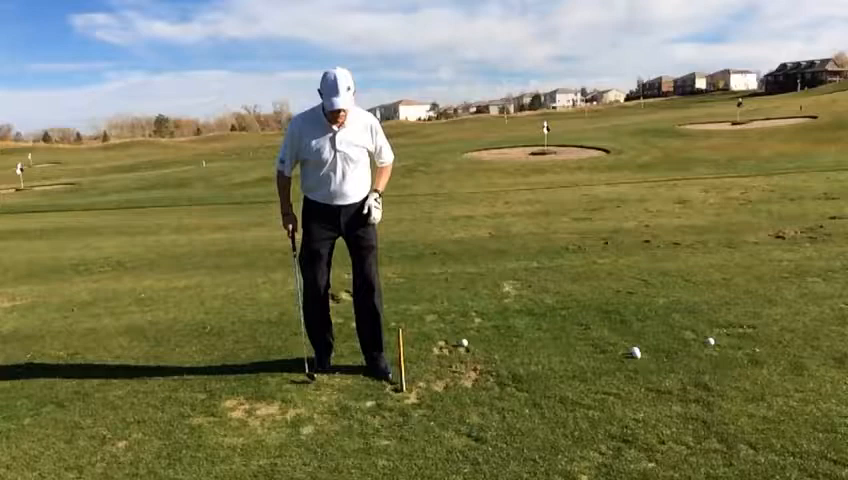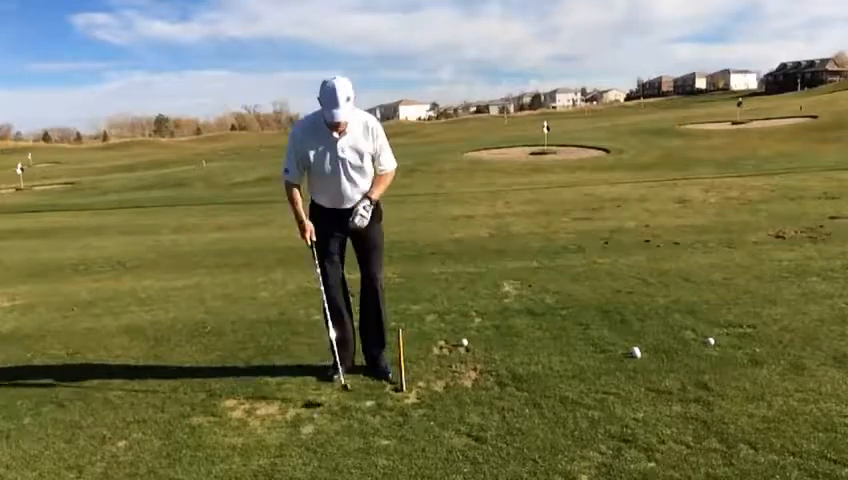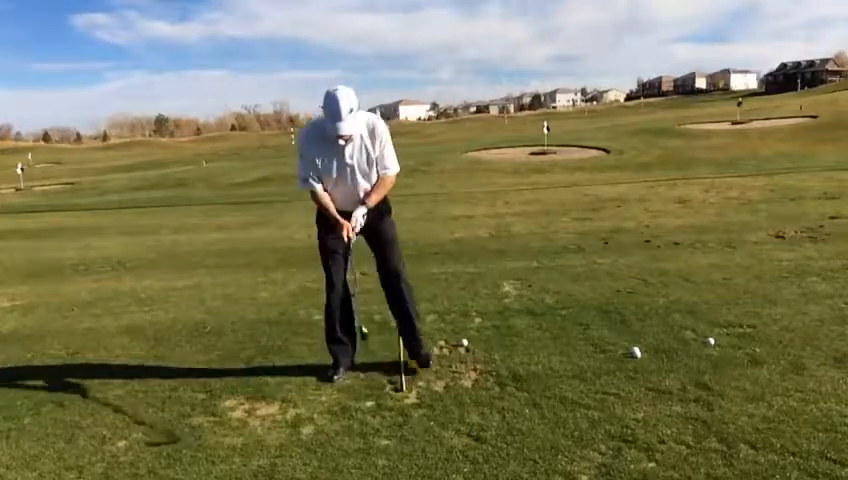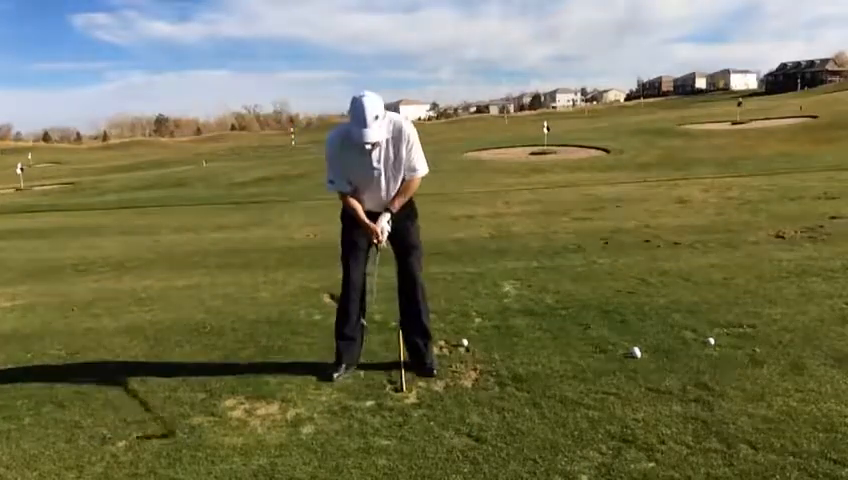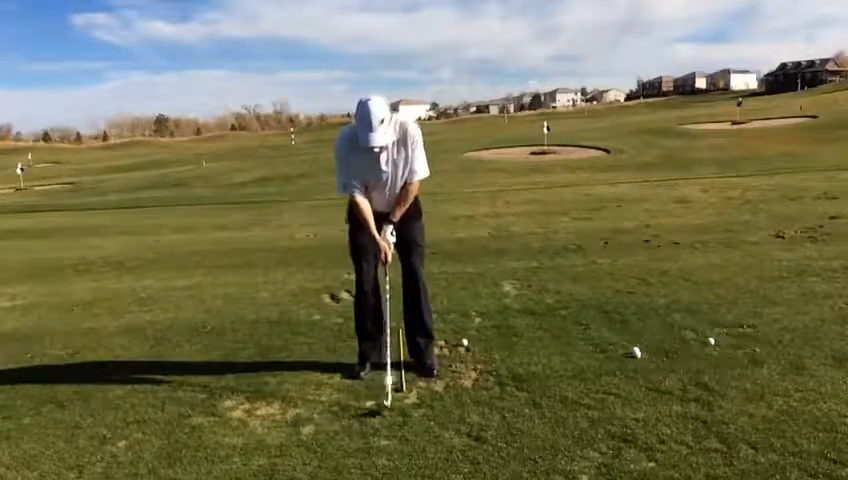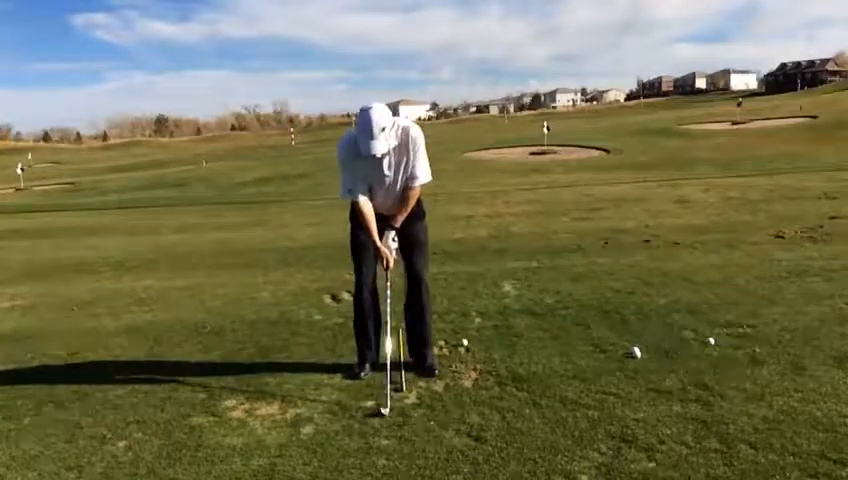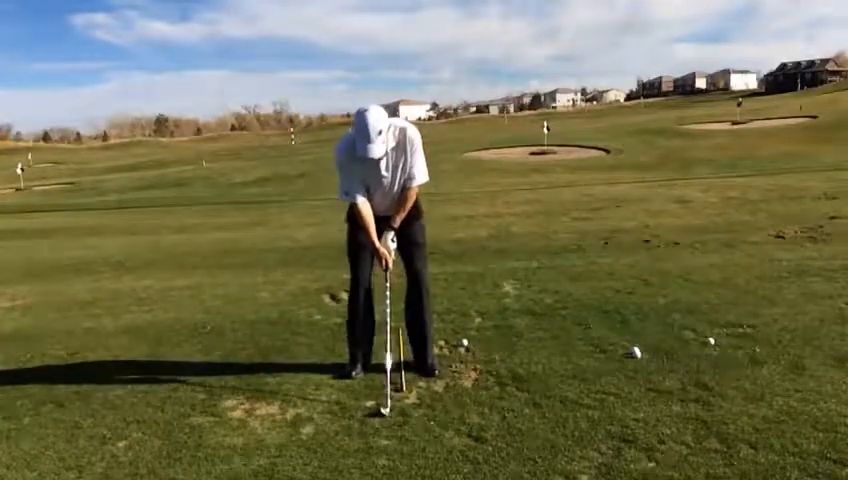
dt=0.3s
person 1, frame 1
left shoulder: (367, 123)
right shoulder: (300, 125)
left elbow: (385, 162)
right elbow: (283, 170)
left wrist: (376, 194)
right wrist: (287, 210)
left hip: (359, 210)
right hip: (318, 212)
left knee: (368, 284)
right knee: (315, 286)
left ankle: (375, 357)
right ankle: (323, 352)
person 1, frame 2
left shoulder: (369, 125)
right shoulder: (302, 131)
left elbow: (387, 169)
right elbow: (292, 180)
left wrist: (369, 201)
right wrist: (301, 219)
left hip: (363, 212)
right hip: (325, 214)
left knee: (373, 283)
right knee: (332, 285)
left ankle: (375, 357)
right ankle: (342, 357)
person 1, frame 3
left shoulder: (375, 126)
right shoulder: (309, 137)
left elbow: (389, 174)
right elbow: (314, 187)
left wrist: (364, 208)
right wrist: (338, 220)
left hip: (374, 208)
right hip: (333, 215)
left knee: (393, 273)
right knee: (335, 285)
left ankle: (415, 345)
right ankle: (341, 357)
person 1, frame 4
left shoulder: (403, 129)
right shoulder: (337, 140)
left elbow: (415, 176)
right elbow: (343, 189)
left wrist: (389, 213)
right wrist: (367, 223)
left hip: (400, 209)
right hip: (358, 214)
left knee: (411, 278)
right knee: (353, 282)
left ankle: (421, 353)
right ankle: (346, 355)
person 1, frame 5
left shoulder: (409, 131)
right shoulder: (345, 142)
left elbow: (413, 181)
right elbow: (355, 195)
left wrist: (391, 223)
right wrist: (376, 237)
left hip: (405, 210)
right hip: (364, 214)
left knee: (414, 278)
right knee: (365, 282)
left ankle: (422, 353)
right ankle: (369, 355)
person 1, frame 6
left shoulder: (411, 134)
right shoulder: (348, 147)
left elbow: (415, 185)
right elbow: (360, 199)
left wrist: (394, 228)
right wrist: (377, 243)
left hip: (407, 211)
right hip: (368, 214)
left knee: (418, 278)
right knee: (364, 283)
left ankle: (423, 355)
right ankle: (367, 356)
person 1, frame 7
left shoulder: (408, 135)
right shoulder: (345, 149)
left elbow: (413, 185)
right elbow: (357, 200)
left wrist: (392, 229)
right wrist: (376, 244)
left hip: (405, 212)
right hip: (365, 215)
left knee: (418, 278)
right knee: (360, 282)
left ankle: (424, 355)
right ankle: (358, 357)
